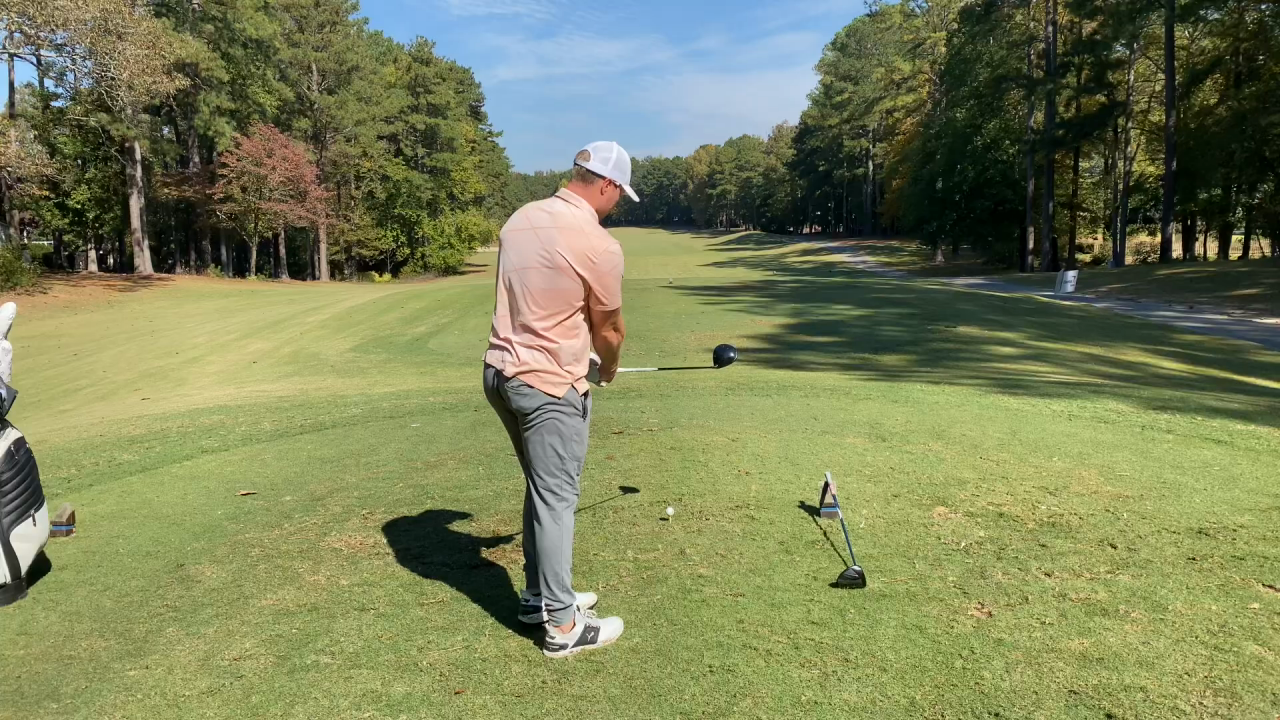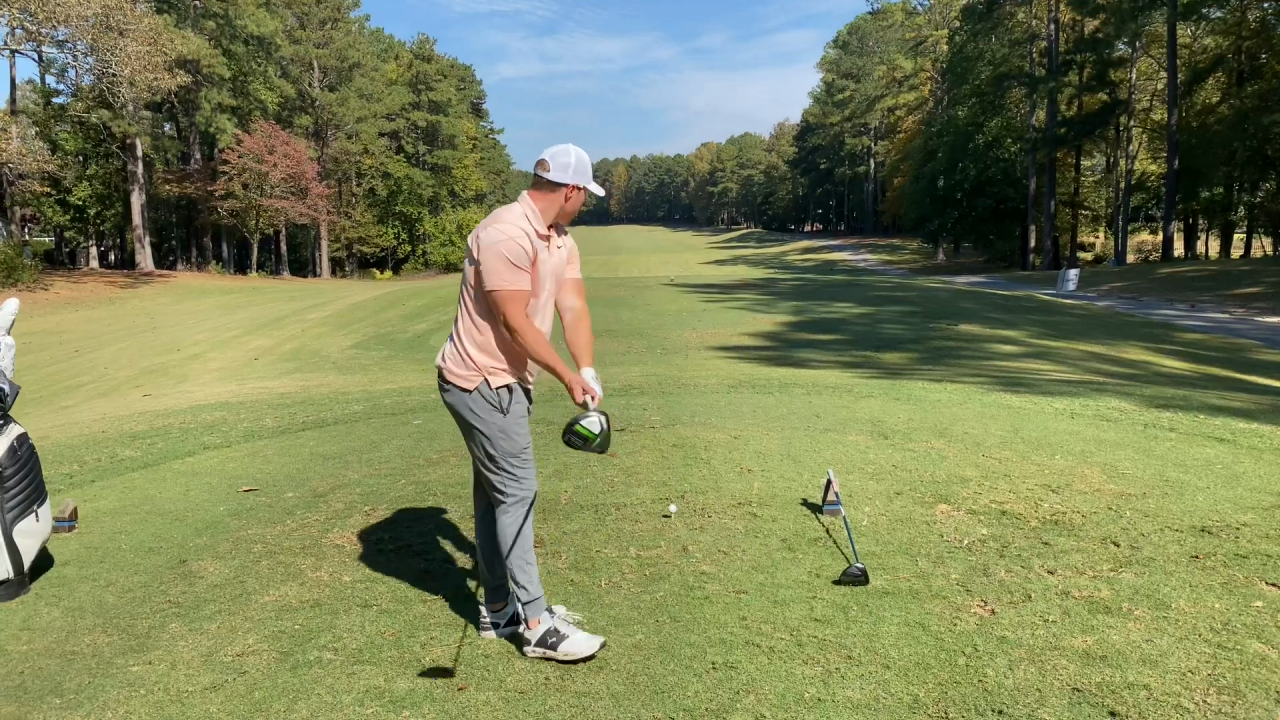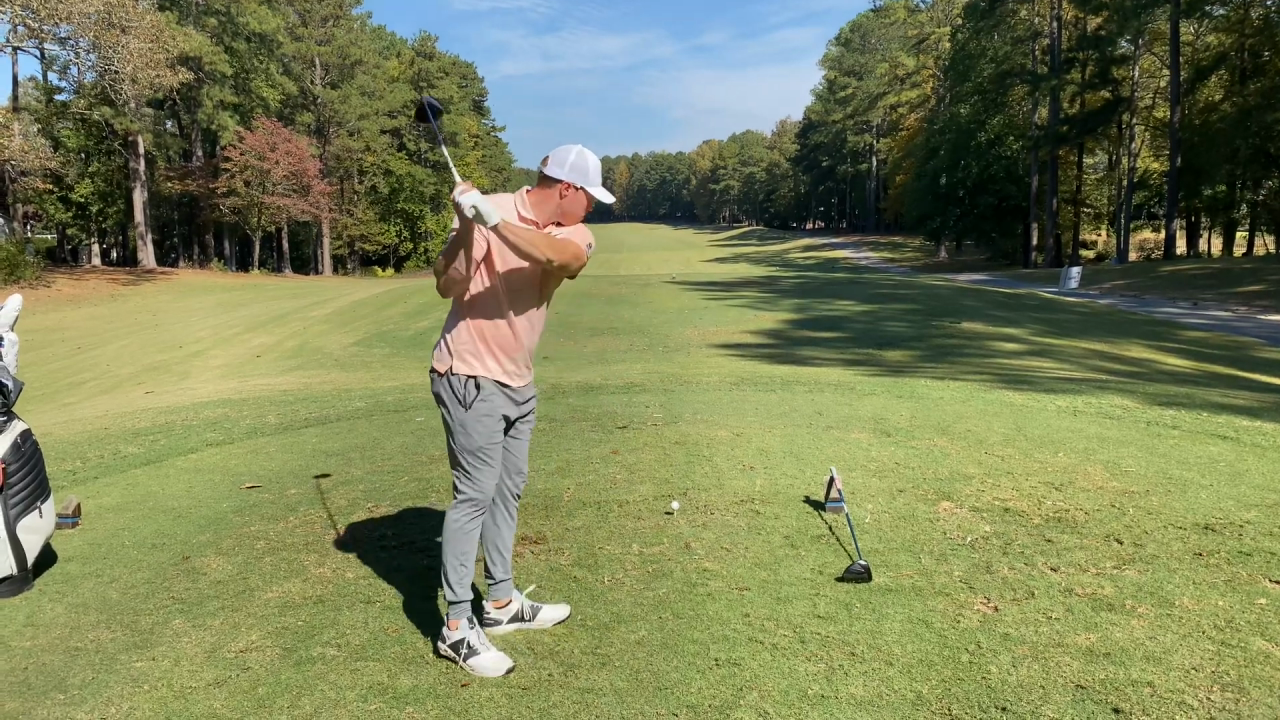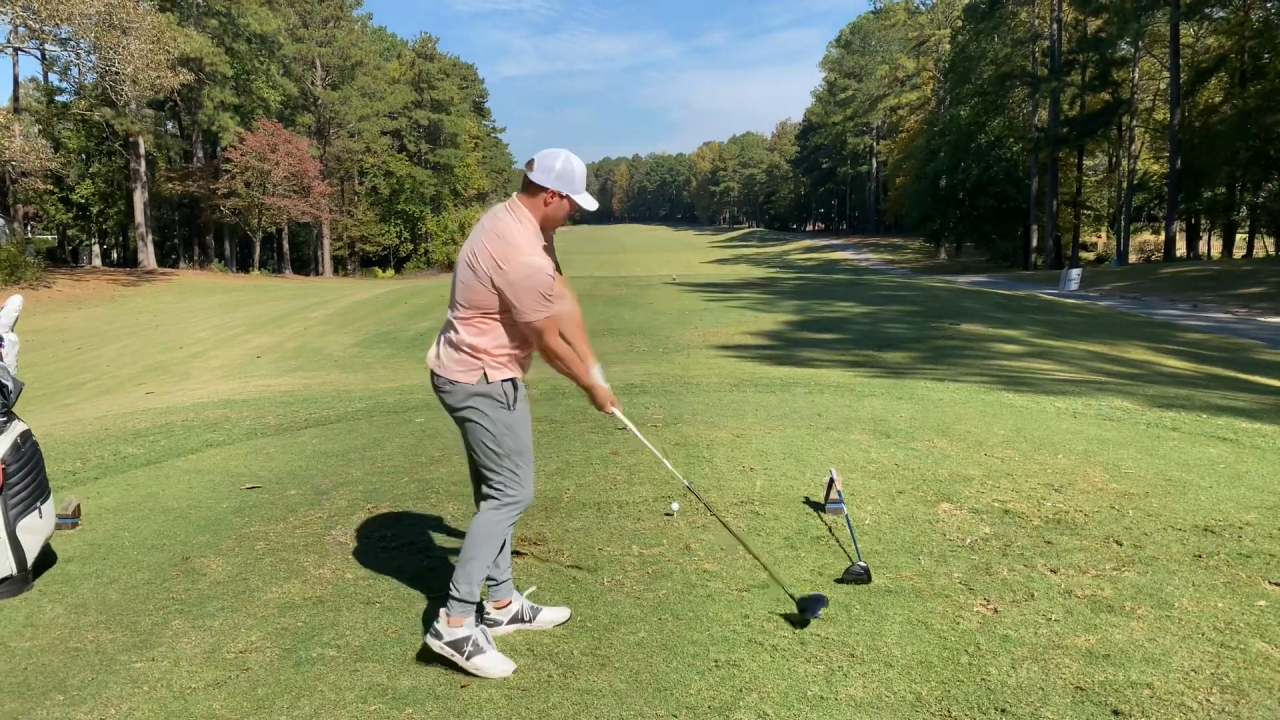
dt=0.5s
person 1, frame 1
left shoulder: (521, 218)
right shoulder: (599, 246)
right elbow: (608, 328)
right wrist: (609, 364)
left hip: (503, 373)
right hip: (550, 386)
left knee: (543, 488)
right knee: (557, 499)
left ankle: (538, 593)
right ankle: (564, 625)
person 1, frame 2
left shoulder: (560, 240)
right shoulder: (505, 233)
left elbow: (573, 305)
right elbow: (515, 324)
left wrist: (587, 370)
right wrist: (566, 378)
left hip: (500, 380)
right hip: (483, 382)
left knee: (496, 491)
right knee: (515, 493)
left ankle: (498, 608)
right ankle: (536, 623)
person 1, frame 3
left shoulder: (575, 235)
right shoulder: (481, 208)
left elbow: (556, 256)
right elbow: (447, 286)
left wrist: (498, 222)
right wrist: (469, 229)
left hip: (519, 381)
right hip: (469, 376)
left knee: (507, 489)
right knee: (475, 492)
left ankle: (502, 602)
right ankle: (456, 626)
person 1, frame 4
left shoulder: (523, 222)
right shoulder: (521, 255)
left elbow: (561, 297)
right elbow: (551, 342)
left wrist: (594, 363)
right wrist: (594, 387)
left hip: (477, 375)
right hip: (483, 380)
left knee: (498, 490)
right knee: (511, 492)
left ankle: (501, 602)
right ankle: (456, 620)
